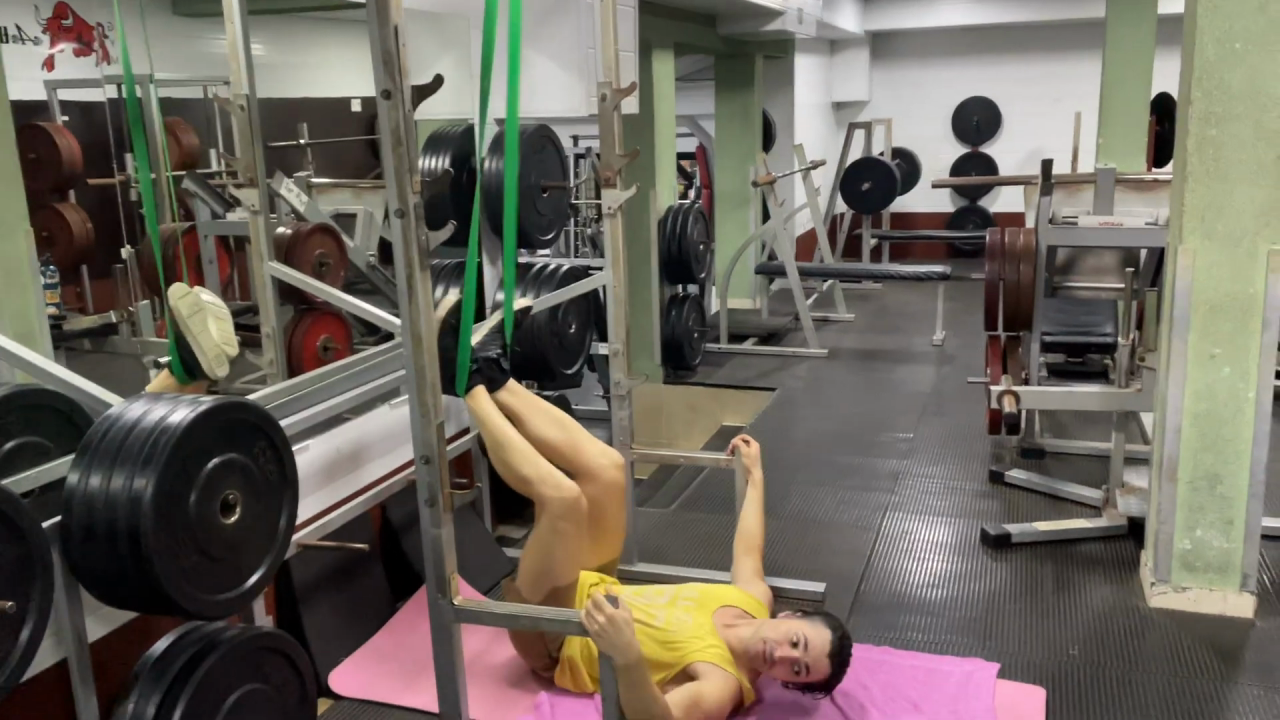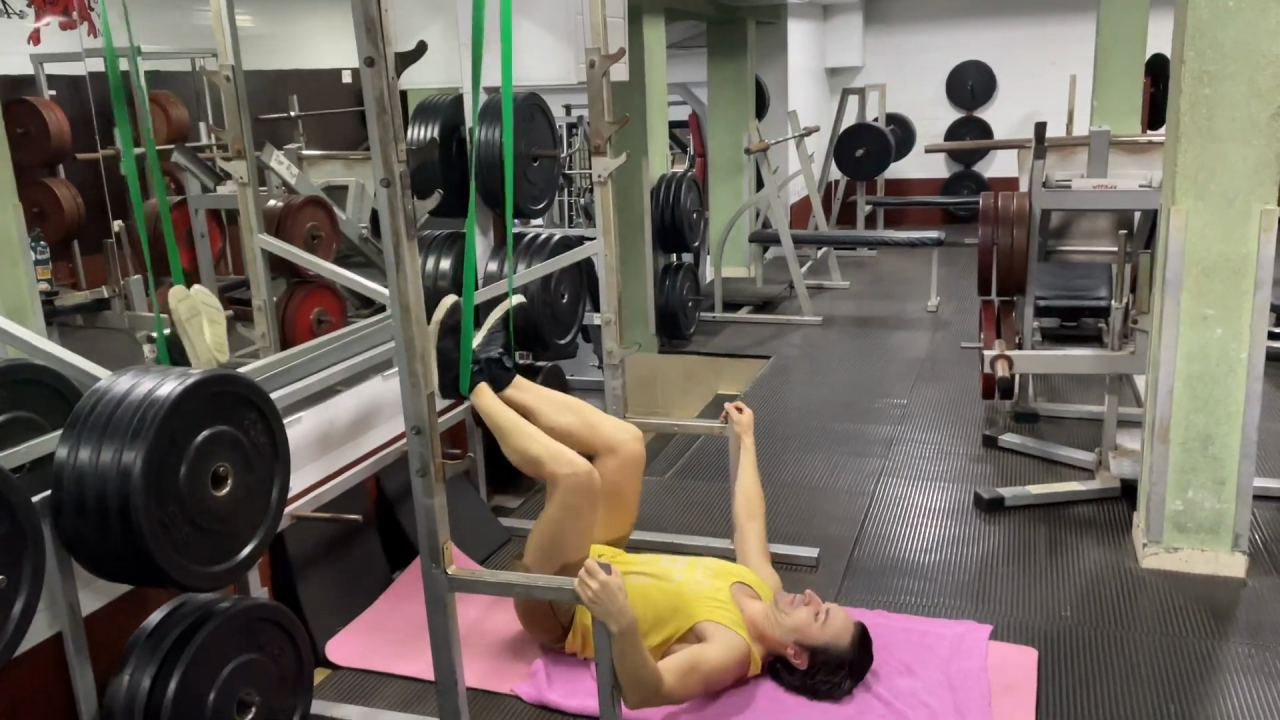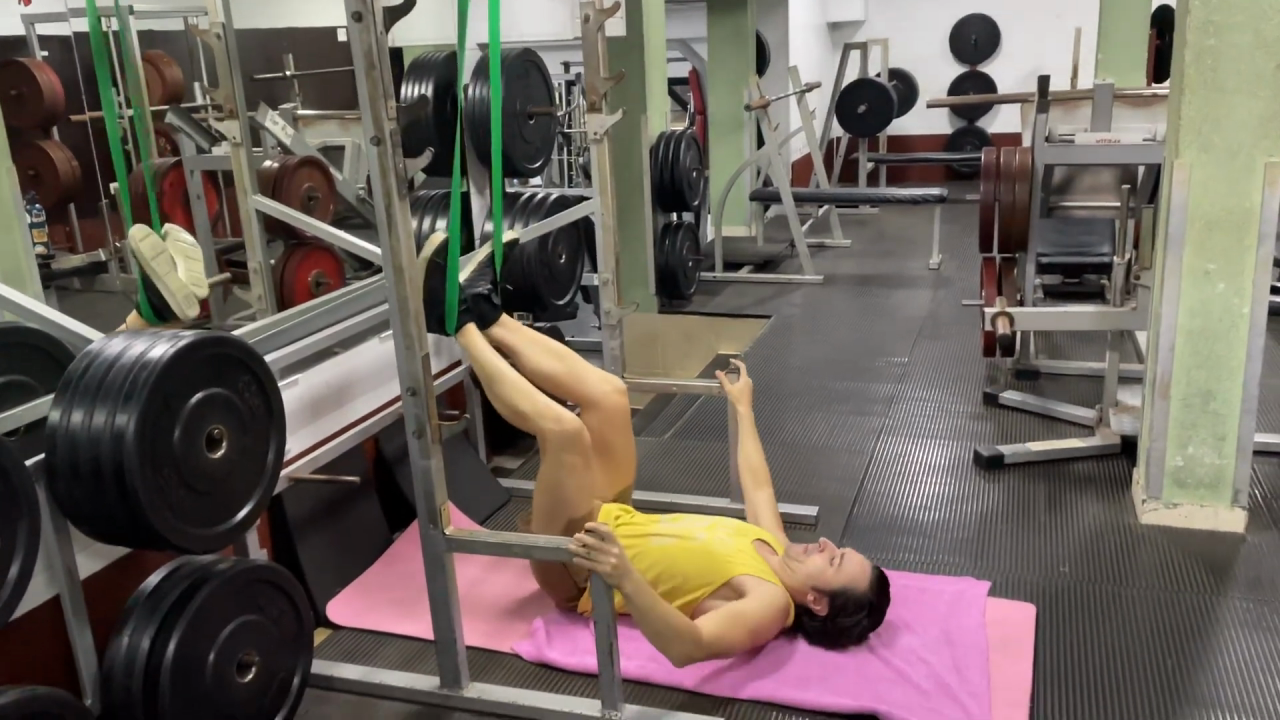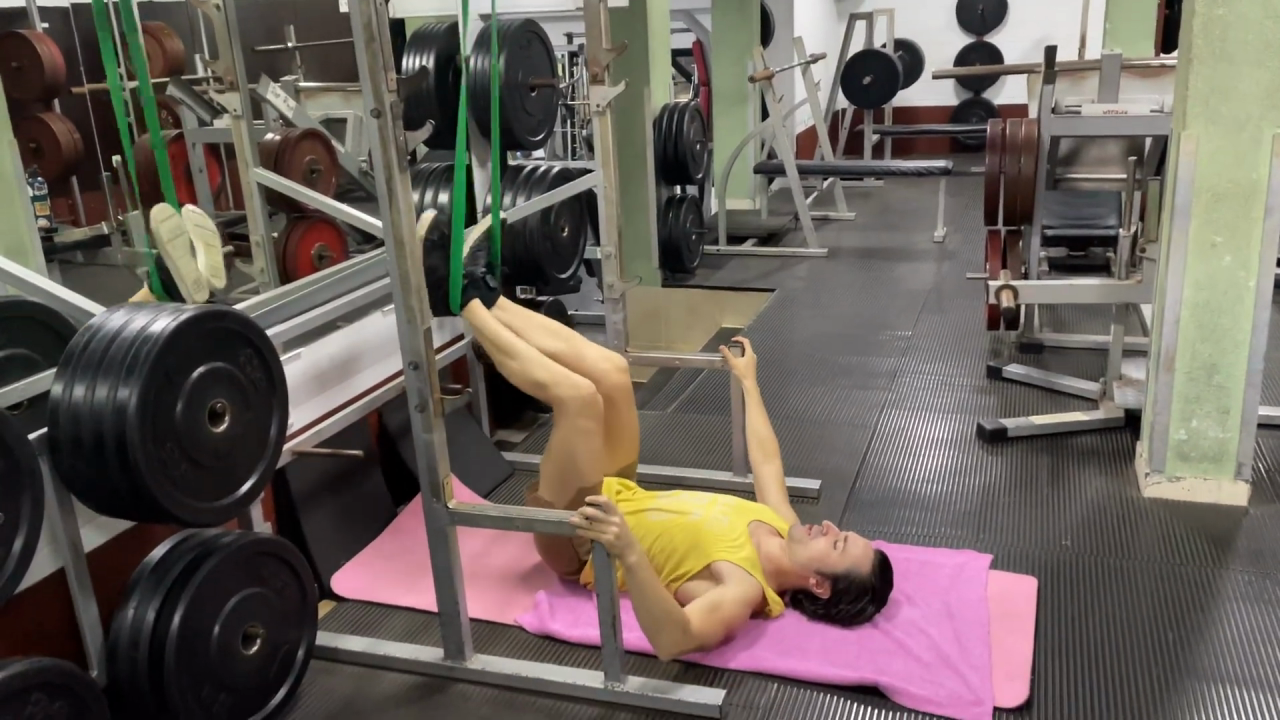
dt=0.7s
person 1, frame 1
left shoulder: (723, 685)
right shoulder: (754, 604)
right elbow: (748, 554)
left wrist: (627, 655)
right wrist: (756, 476)
left hip: (554, 642)
right hip: (590, 591)
left knee: (562, 495)
right knee: (606, 467)
left ankle: (471, 384)
right ankle: (491, 378)
person 1, frame 2
left shoulder: (734, 651)
right shoulder: (765, 590)
left elbow: (644, 693)
right elbow: (750, 524)
left wrist: (621, 622)
right wrist: (746, 442)
left hip: (561, 612)
right hip: (595, 563)
left knee: (575, 473)
right knee: (625, 441)
left ankle: (471, 381)
right ankle: (496, 376)
person 1, frame 3
left shoulder: (770, 603)
right shoulder: (778, 553)
left elbow: (686, 646)
right elbow: (759, 488)
left wrist: (626, 580)
right wrist: (743, 407)
left hip: (577, 568)
right hip: (610, 522)
left knee: (562, 428)
right knee: (608, 394)
left ankle: (461, 321)
right ankle: (484, 314)
person 1, frame 4
left shoulder: (746, 588)
right shoulder: (781, 529)
left elbow: (673, 641)
right elbow: (768, 462)
left wrist: (630, 554)
right wrist: (748, 383)
left hip: (577, 542)
right hip: (612, 495)
left knee: (576, 394)
right knee: (608, 374)
left ankle: (466, 303)
right ankle: (483, 298)
